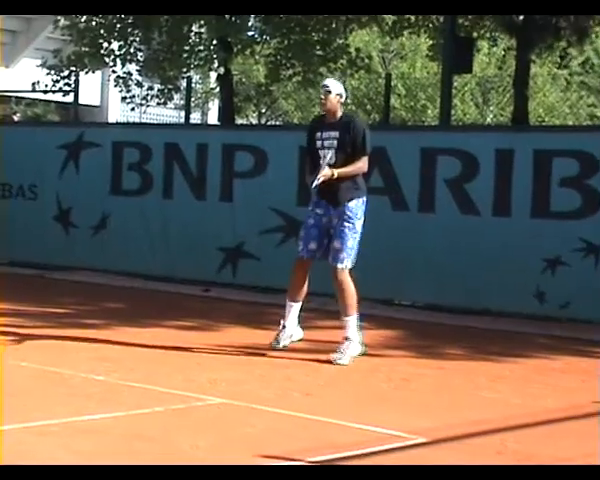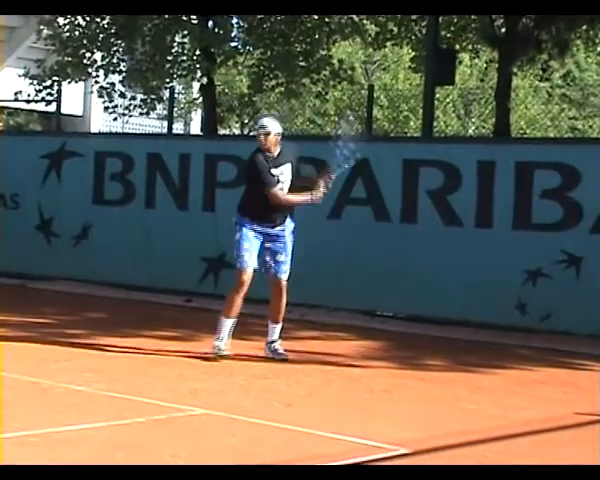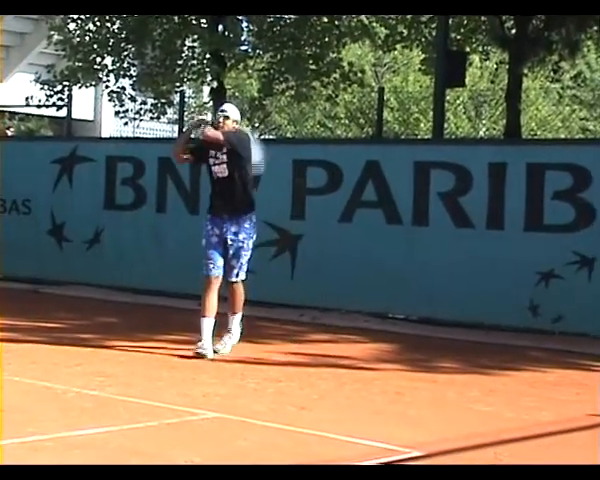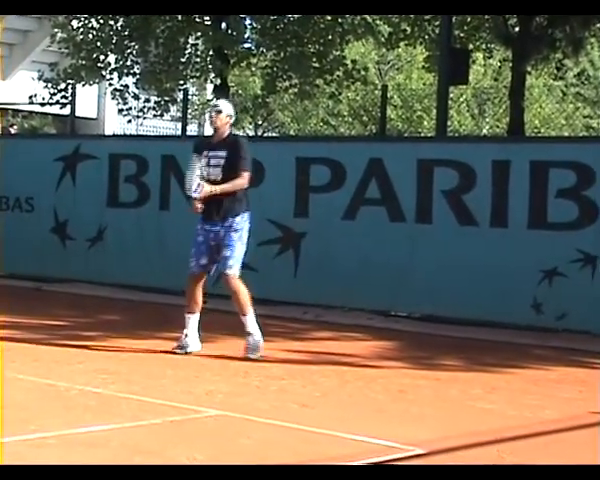
dt=0.7s
person 1, frame 1
left shoulder: (353, 125)
right shoulder: (315, 126)
left elbow: (362, 165)
left wrist: (333, 172)
right wrist: (312, 174)
left hip: (348, 204)
right hip: (321, 203)
left knee: (340, 271)
right knee: (301, 264)
left ankle: (352, 339)
right ankle: (289, 327)
person 1, frame 2
left shoulder: (288, 155)
right shoulder: (257, 160)
right elbow: (277, 198)
left wrist: (316, 185)
right wrist: (311, 197)
left hip: (280, 227)
right hip: (251, 224)
left knee: (279, 284)
right knee: (244, 279)
left ankle: (273, 342)
right ankle: (222, 337)
person 1, frame 3
left shoulder: (242, 139)
right shoulder: (209, 145)
left elbow: (211, 135)
right elbow: (179, 154)
left wrist: (204, 127)
right wrist: (193, 127)
left hip: (241, 220)
right hip: (215, 219)
left knee: (235, 279)
right knee: (212, 280)
left ankle: (233, 329)
right ankle: (205, 341)
person 1, frame 4
left shoulder: (237, 144)
right shoulder: (201, 146)
left elbow: (243, 181)
right elbow: (198, 184)
left wrist: (214, 189)
right wrist: (196, 198)
left hip: (234, 220)
right hip: (208, 221)
left knee: (230, 277)
right knee: (196, 277)
left ankle: (253, 332)
right ankle: (191, 336)
